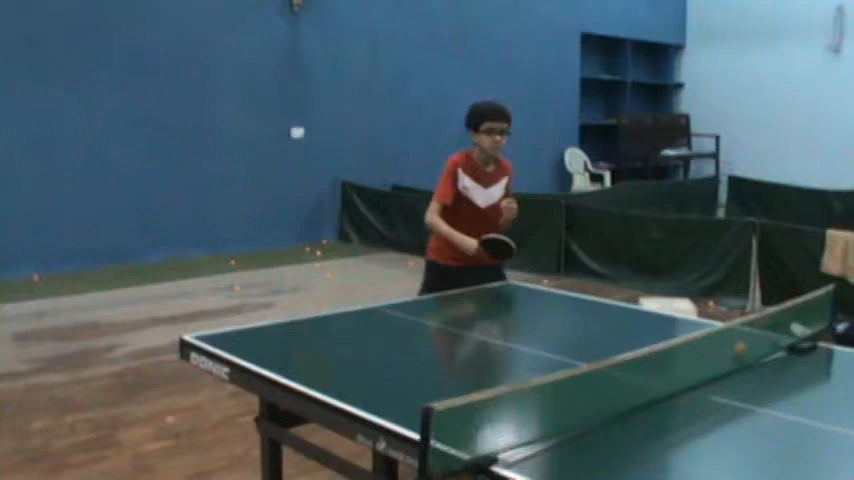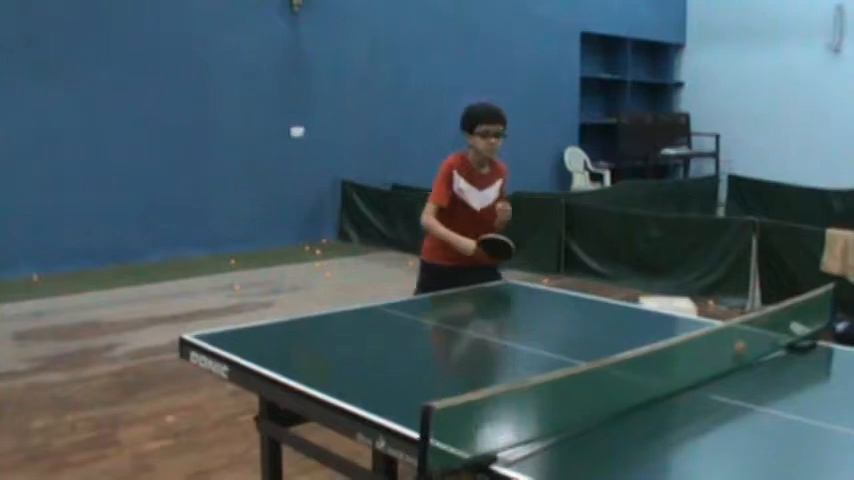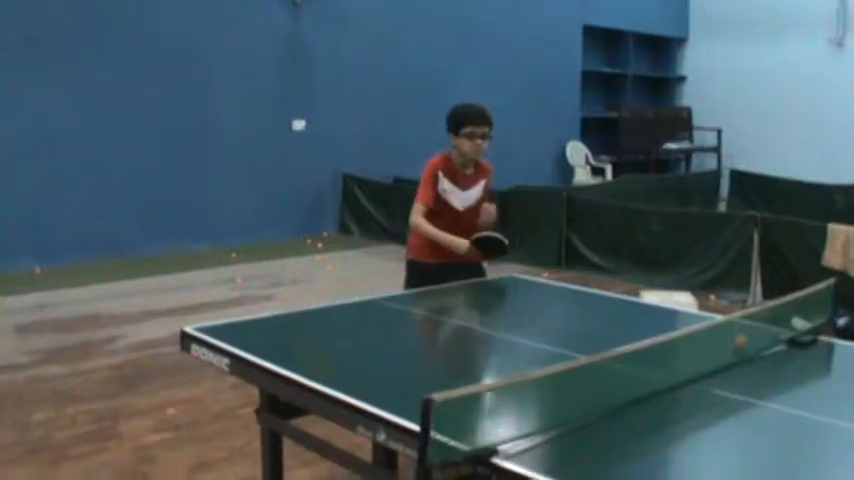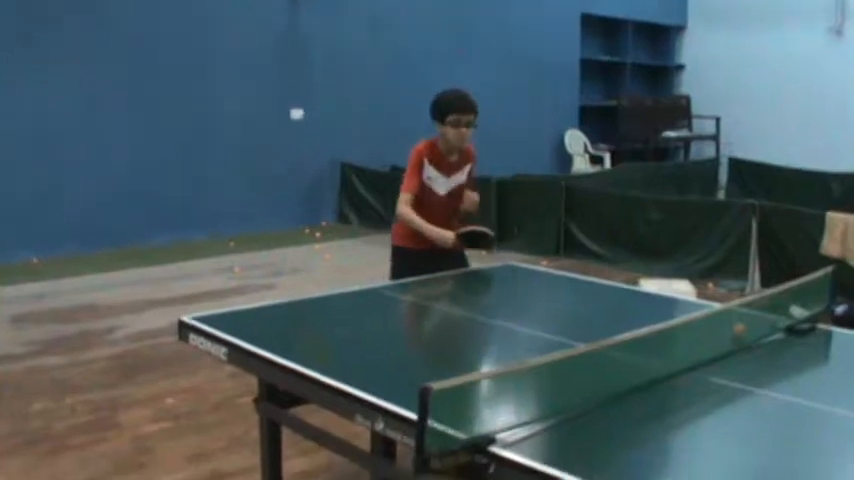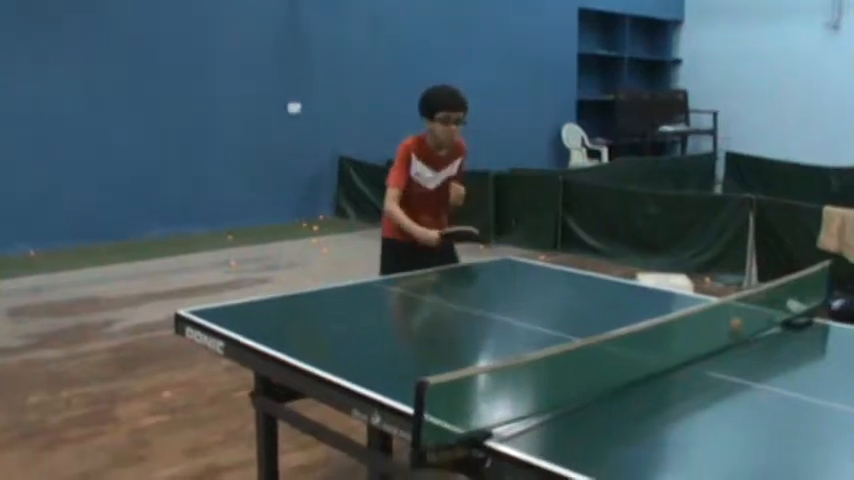
dt=0.1s
person 1, frame 1
left shoulder: (505, 170)
right shoulder: (457, 165)
left elbow: (500, 226)
right elbow: (431, 217)
left wrist: (508, 217)
right wrist: (461, 241)
left hip: (486, 262)
right hip: (445, 262)
person 1, frame 2
left shoulder: (500, 172)
right shoulder: (452, 167)
left elbow: (494, 227)
right elbow: (427, 219)
left wrist: (502, 219)
right wrist: (459, 241)
left hip: (480, 262)
right hip: (440, 262)
person 1, frame 3
left shoulder: (485, 171)
right shoulder: (437, 167)
left elbow: (477, 225)
right elbow: (415, 220)
left wrist: (487, 220)
right wrist: (451, 241)
left hip: (466, 258)
right hip: (426, 260)
person 1, frame 4
left shoulder: (469, 156)
right shoulder: (422, 153)
left elbow: (459, 209)
right elbow: (402, 209)
left wrist: (469, 206)
right wrist: (435, 233)
left hip: (448, 244)
right hip: (410, 245)
person 1, frame 5
left shoulder: (459, 150)
right shoulder: (410, 148)
left elbow: (450, 202)
right elbow: (390, 204)
left wrist: (457, 198)
right wrist: (419, 232)
left hip: (437, 236)
right hip: (400, 237)
